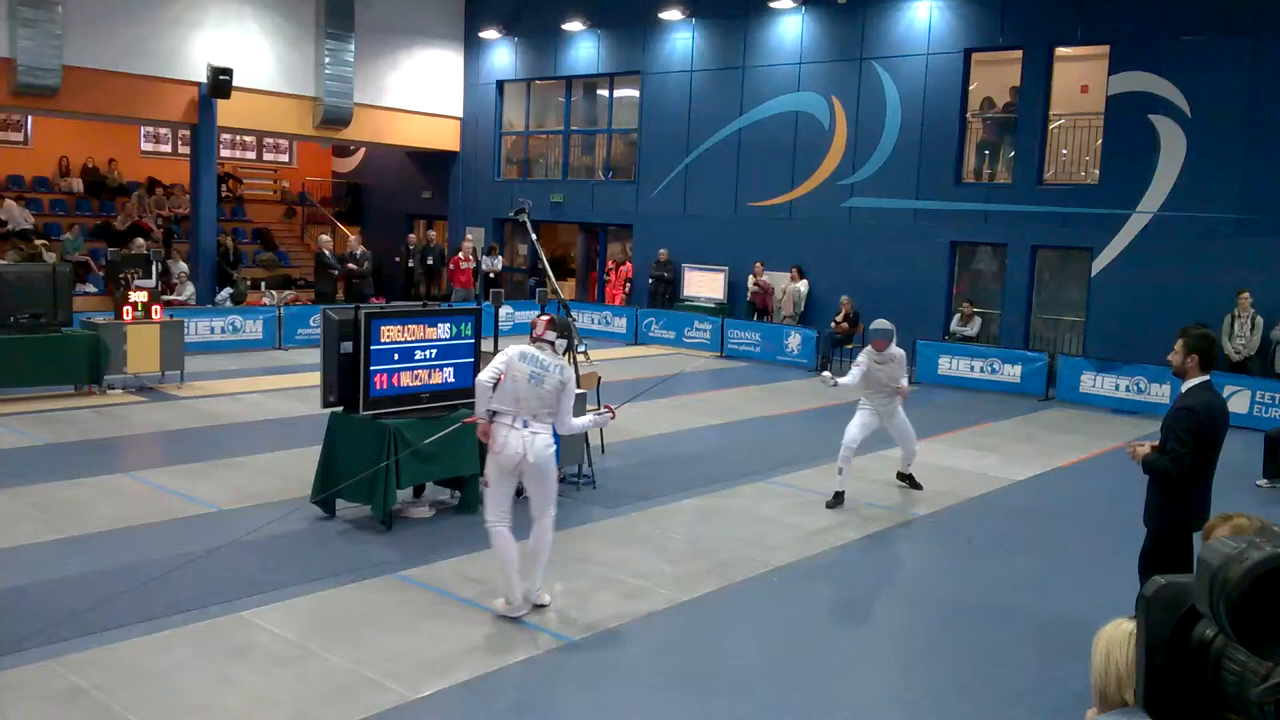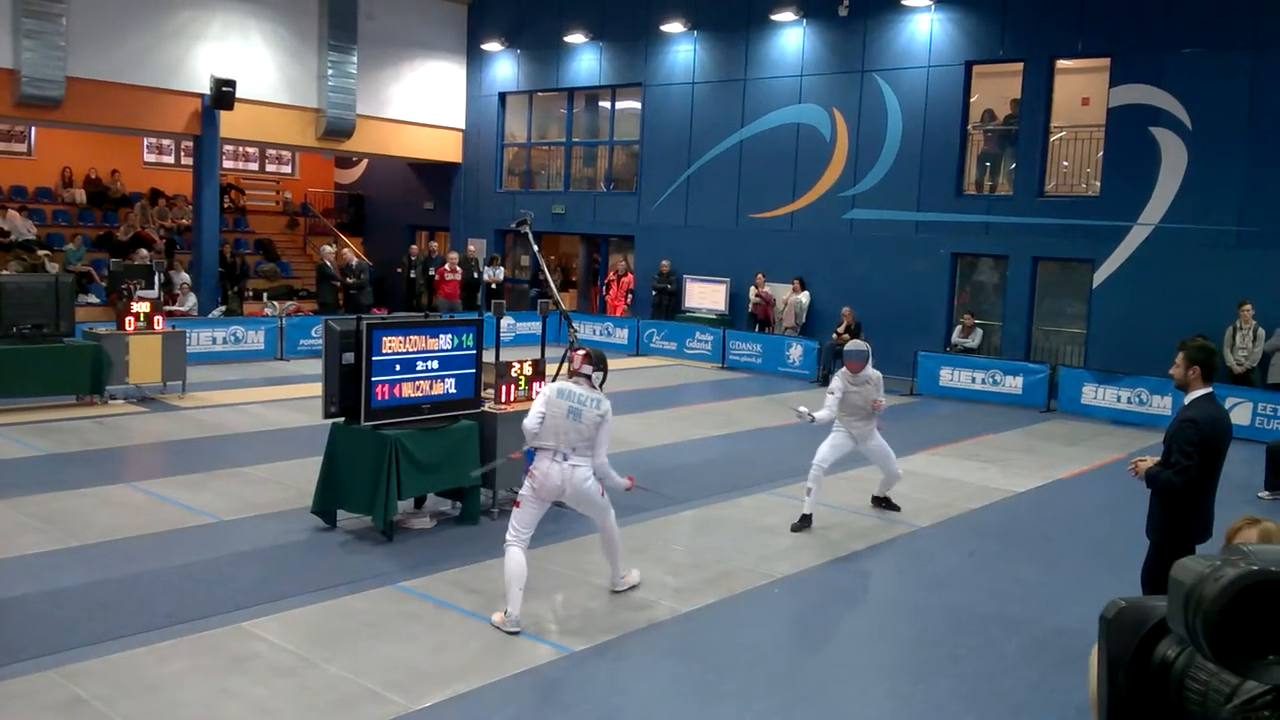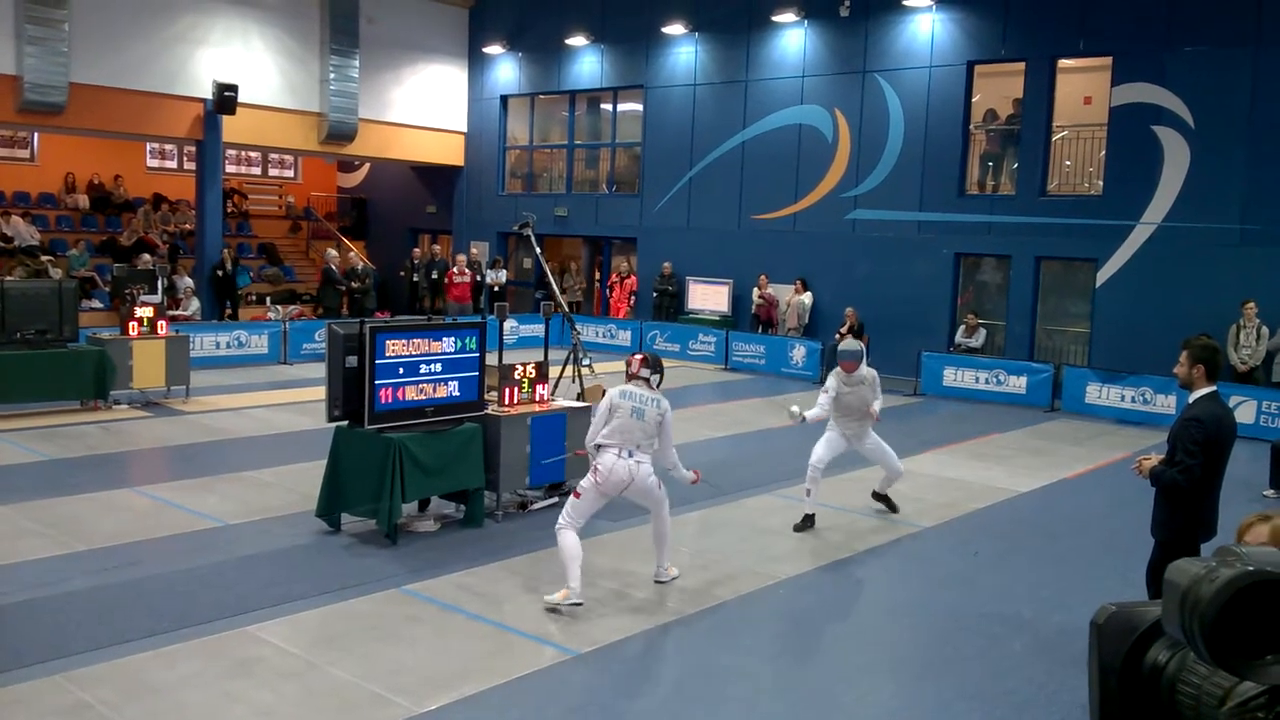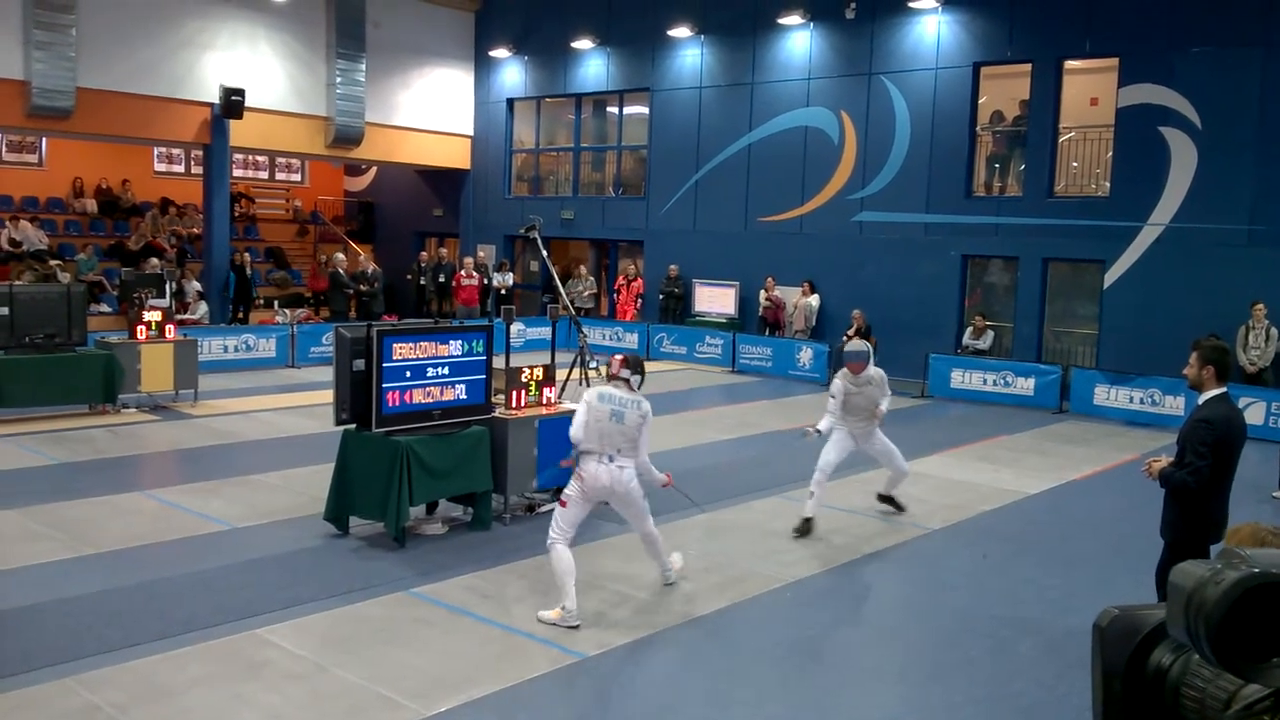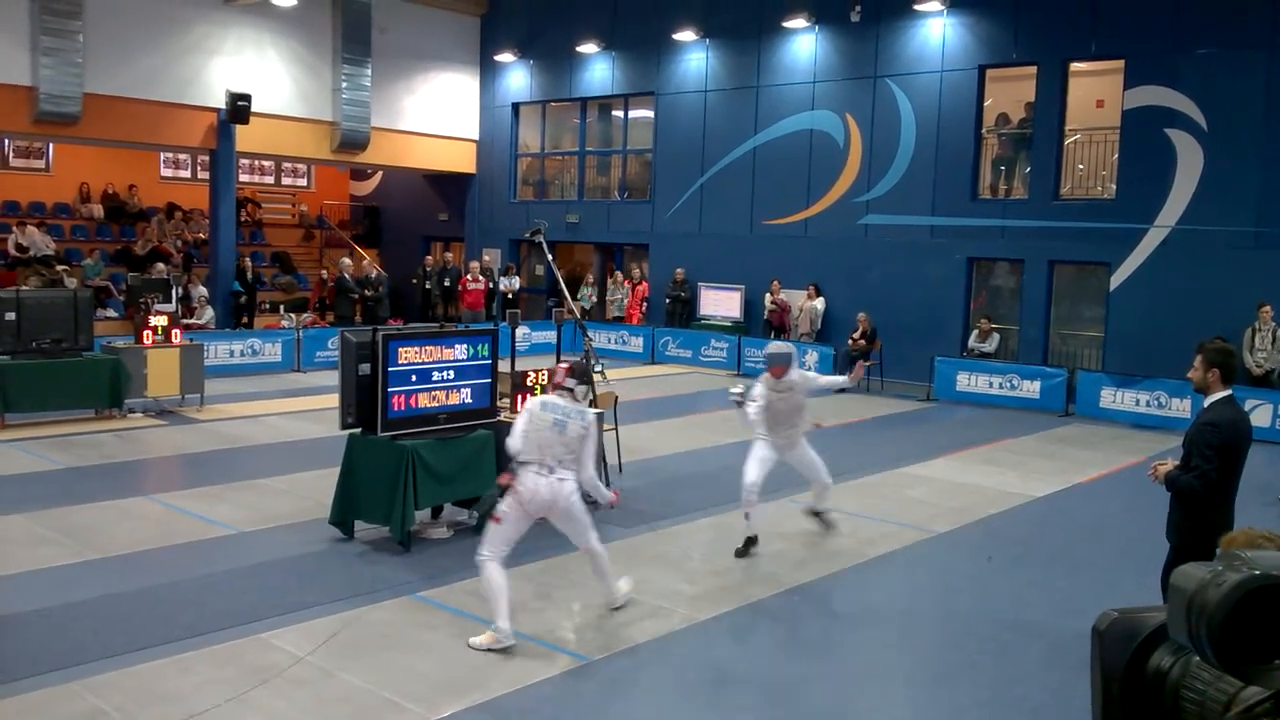
dt=1s
person 1, frame 1
left shoulder: (513, 353)
right shoulder: (564, 371)
left elbow: (483, 381)
right elbow: (564, 426)
left wrist: (482, 417)
right wrist: (597, 420)
left hip: (505, 441)
right hip: (540, 445)
left knee: (497, 523)
right knee: (543, 518)
left ankle: (514, 601)
right ankle: (535, 591)
person 1, frame 2
left shoulder: (552, 389)
right shoulder: (602, 405)
left elbow: (529, 426)
right elbow: (599, 461)
left wrist: (539, 445)
right wrist: (621, 483)
left hip: (544, 472)
right hip: (580, 477)
left knee: (516, 543)
right knee: (606, 518)
left ankle: (512, 615)
right ankle: (619, 577)
person 1, frame 3
left shoulder: (615, 394)
right shoulder: (662, 405)
left elbow: (592, 438)
right elbow: (666, 454)
right wrist: (685, 475)
left hip: (607, 468)
right hip: (640, 473)
left knee: (566, 527)
right knee: (661, 508)
left ankle: (572, 590)
right ankle: (663, 569)
person 1, frame 4
left shoulder: (593, 395)
right shoulder: (643, 407)
left elbow: (576, 436)
right elbow: (640, 459)
left wrist: (594, 439)
right wrist: (660, 479)
left hip: (589, 474)
right hip: (624, 477)
left knee: (557, 541)
right knee: (643, 523)
left ankle: (569, 609)
right ankle: (667, 570)
person 1, frame 5
left shoulder: (536, 403)
right shoulder: (588, 417)
left elbow: (515, 448)
right elbow: (587, 473)
left wrist: (511, 473)
right wrist: (606, 496)
left hip: (528, 489)
right hip: (564, 491)
left knee: (489, 557)
right knee: (588, 540)
left ankle: (502, 631)
right ankle: (615, 593)
person 2, frame 1
left shoulder: (1188, 407)
right shoulder: (1214, 399)
left elbow: (1173, 469)
left wrist: (1146, 458)
right wrist: (1159, 449)
left hip: (1174, 507)
right hip: (1189, 503)
left knee: (1154, 575)
right knee: (1176, 573)
person 2, frame 2
left shoulder: (1191, 419)
right shoulder: (1217, 411)
left elbow: (1178, 481)
left wrist: (1149, 472)
right wrist: (1161, 462)
left hip: (1176, 521)
right hip: (1192, 517)
left knee: (1156, 586)
person 2, frame 3
left shoulder: (1195, 417)
right shoulder: (1220, 409)
left elbow: (1183, 480)
left wrist: (1153, 471)
right wrist: (1165, 460)
left hip: (1181, 520)
right hip: (1195, 516)
left knee: (1161, 585)
person 2, frame 4
left shoulder: (1205, 419)
right shoulder: (1231, 411)
left elbow: (1192, 481)
left wrist: (1163, 473)
right wrist: (1174, 463)
left hip: (1190, 522)
right hip: (1206, 517)
left knee: (1170, 584)
person 2, frame 5
left shoulder: (1211, 422)
right shoulder: (1236, 414)
left elbow: (1199, 486)
left wrist: (1169, 477)
right wrist: (1180, 467)
left hip: (1196, 526)
right hip: (1213, 522)
person 3, frame 1
left shoulder: (900, 355)
right shoulder: (865, 357)
right elbow: (852, 379)
left wrist: (904, 387)
right wrist: (834, 381)
left hip: (893, 410)
right hip: (868, 408)
left knee: (910, 448)
right knee: (848, 444)
left ankle: (904, 473)
right ankle: (839, 493)
person 3, frame 2
left shoulder: (876, 377)
right shoulder: (840, 379)
right elbow: (829, 411)
left wrist: (881, 406)
right wrist: (811, 417)
left hip: (869, 433)
right hip: (844, 432)
left knee: (895, 474)
right knee: (819, 463)
left ankle: (880, 497)
right ankle: (806, 516)
person 3, frame 3
left shoulder: (871, 376)
right shoulder: (835, 379)
left elbow: (877, 398)
right elbow: (821, 410)
left wrist: (875, 409)
right wrist: (802, 416)
left hip: (864, 433)
right hip: (838, 432)
left knee: (897, 470)
right knee: (816, 463)
left ankle: (880, 493)
right ankle: (809, 516)
person 3, frame 4
left shoulder: (878, 376)
right shoulder: (840, 381)
left elbow: (885, 395)
right elbow: (831, 416)
left wrist: (882, 408)
right wrist: (816, 431)
left hip: (870, 432)
right hip: (845, 432)
left knee: (901, 470)
right knee: (824, 466)
left ankle: (886, 495)
right ankle: (807, 519)
person 3, frame 5
left shoulder: (803, 379)
right shoulder: (762, 386)
left elbow: (827, 382)
right elbow: (753, 421)
left wrist: (849, 379)
right wrist: (742, 406)
left hip: (795, 442)
right hip: (767, 441)
left knee: (824, 482)
right knee: (750, 484)
left ankle: (815, 508)
right ankle: (751, 536)
